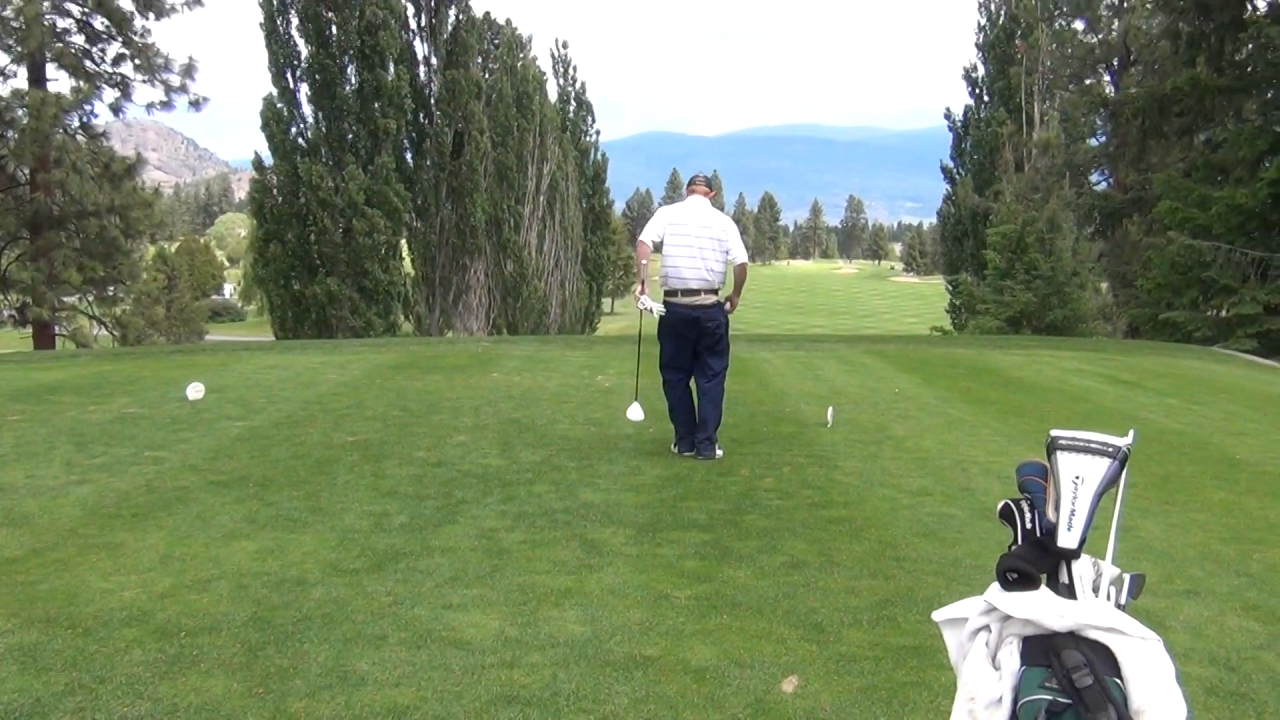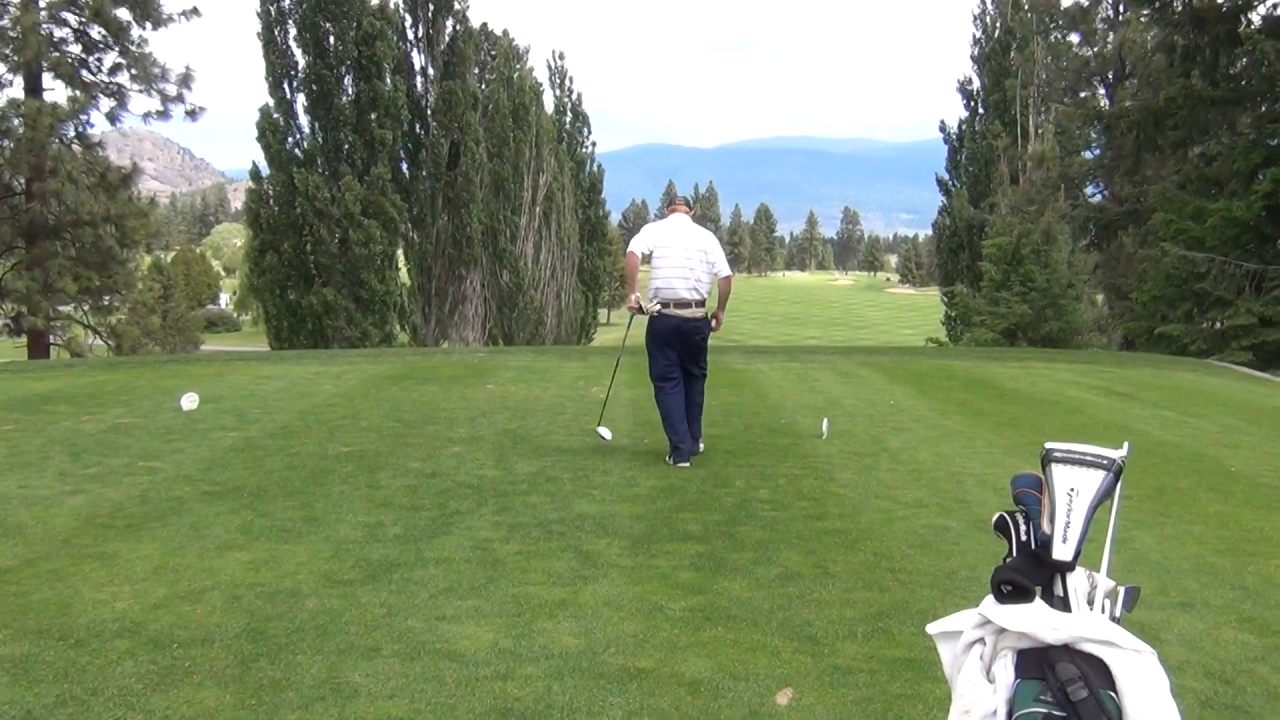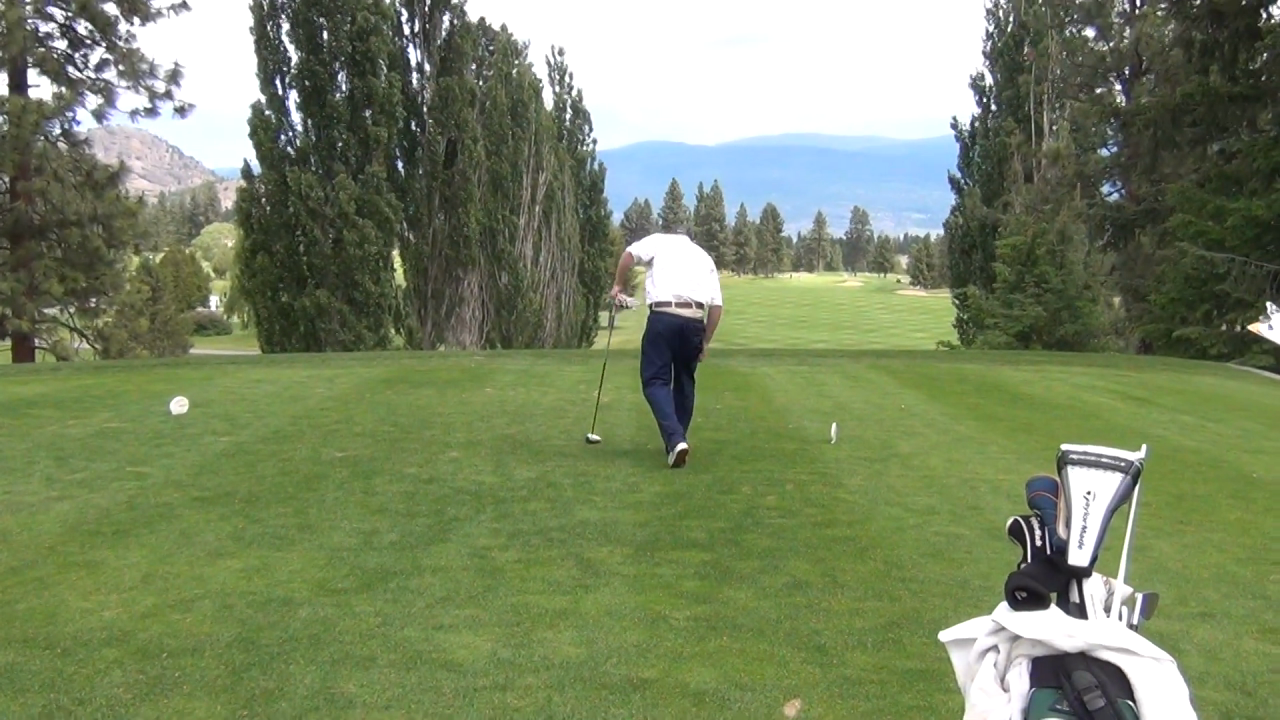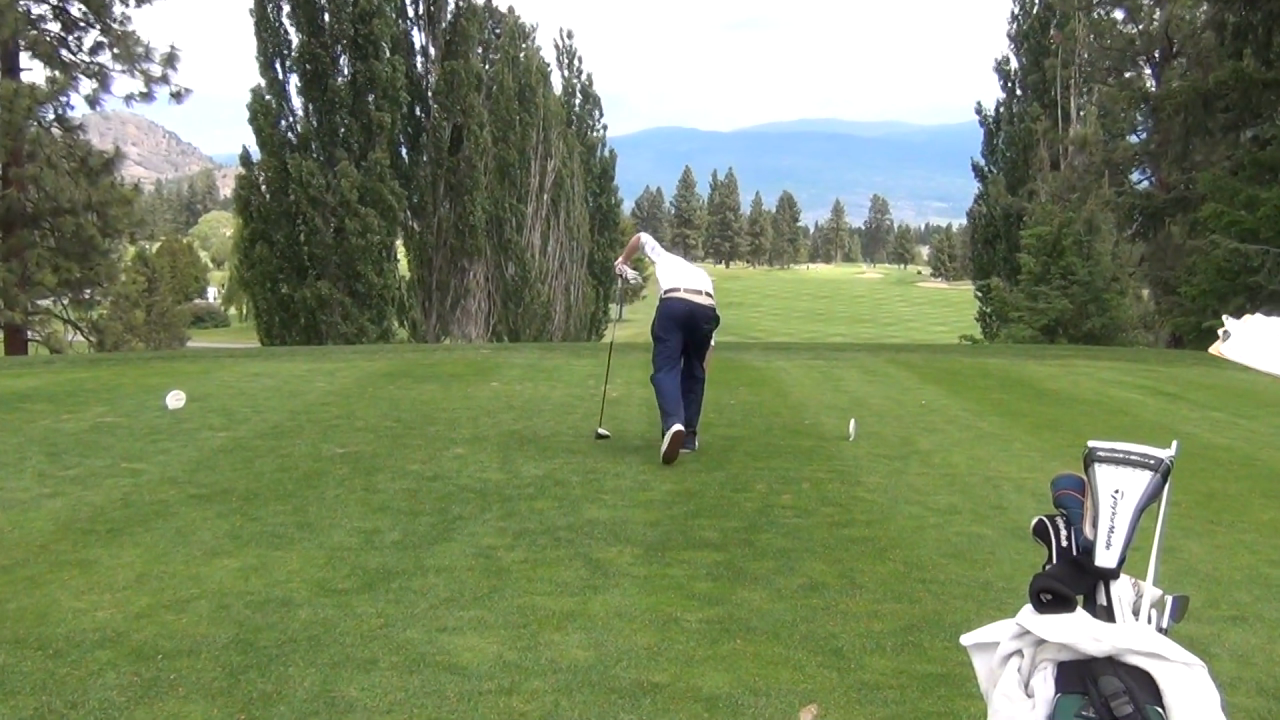
dt=0.4s
person 1, frame 1
left shoulder: (667, 213)
right shoulder: (723, 220)
left elbow: (644, 242)
right elbow: (741, 262)
left wrist: (641, 281)
right wrist: (736, 295)
left hip: (674, 307)
right hip: (710, 308)
left knee: (675, 374)
right knee: (711, 375)
left ankle: (685, 442)
right ankle: (706, 443)
person 1, frame 2
left shoulder: (654, 229)
right shoulder: (706, 235)
left elbow: (633, 252)
right elbow: (725, 275)
left wrist: (632, 293)
right wrist: (720, 310)
left hip: (663, 317)
right hip: (696, 318)
left knee: (667, 383)
right knee: (695, 377)
left ankle: (680, 451)
right ankle: (691, 439)
person 1, frame 3
left shoulder: (659, 241)
right shoulder: (704, 256)
left elbow: (630, 253)
right elbow: (716, 304)
left wrist: (618, 286)
right wrist: (706, 340)
left hip: (663, 316)
right hip: (694, 322)
left knee: (656, 382)
right knee: (685, 383)
left ankle: (675, 439)
right ankle: (678, 439)
person 1, frame 4
left shoulder: (667, 259)
left elbow: (641, 238)
right elbow: (710, 342)
left wrist: (624, 260)
right wrist: (703, 365)
left hip: (673, 304)
right hip: (705, 309)
left knee: (666, 369)
right knee: (695, 374)
left ankle: (673, 423)
right ankle: (689, 436)
